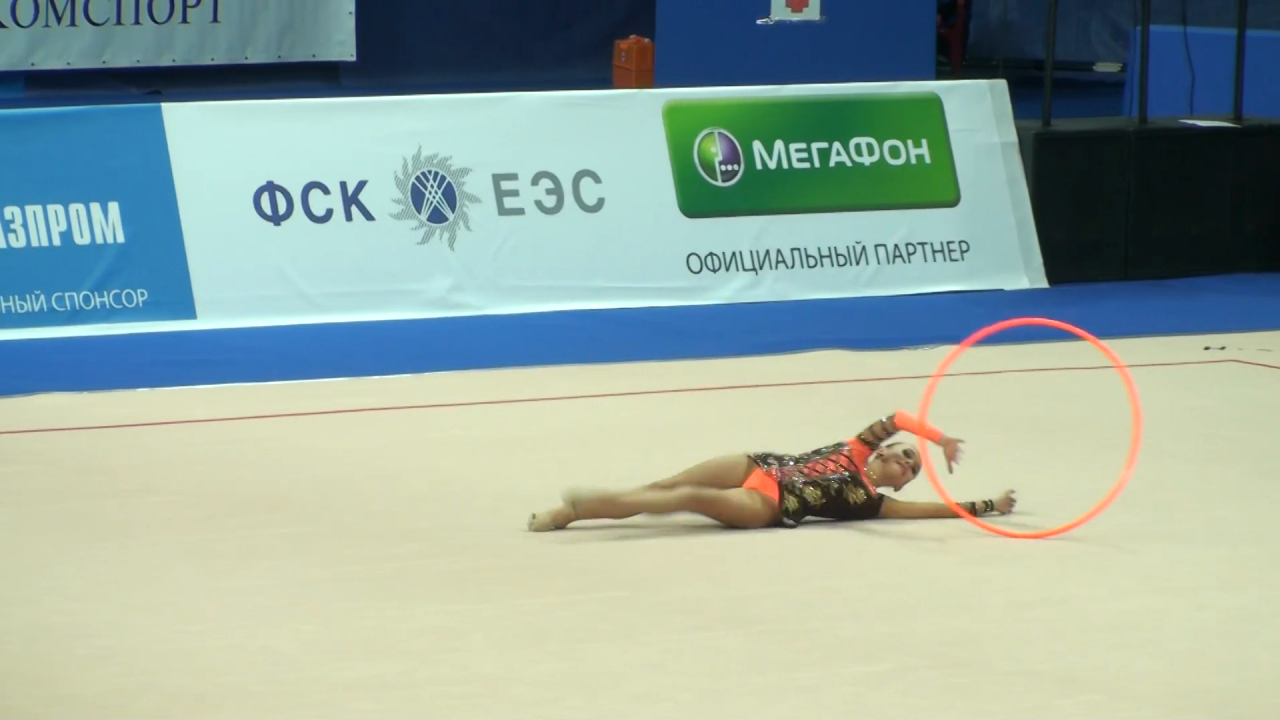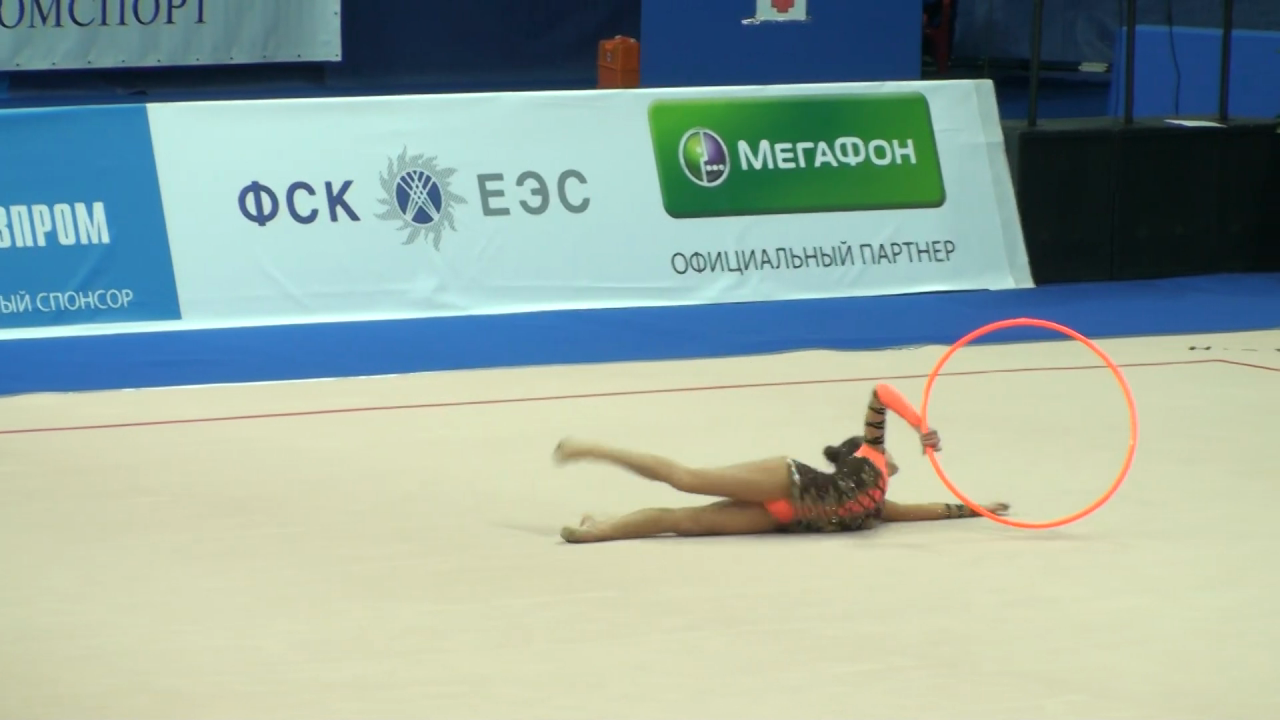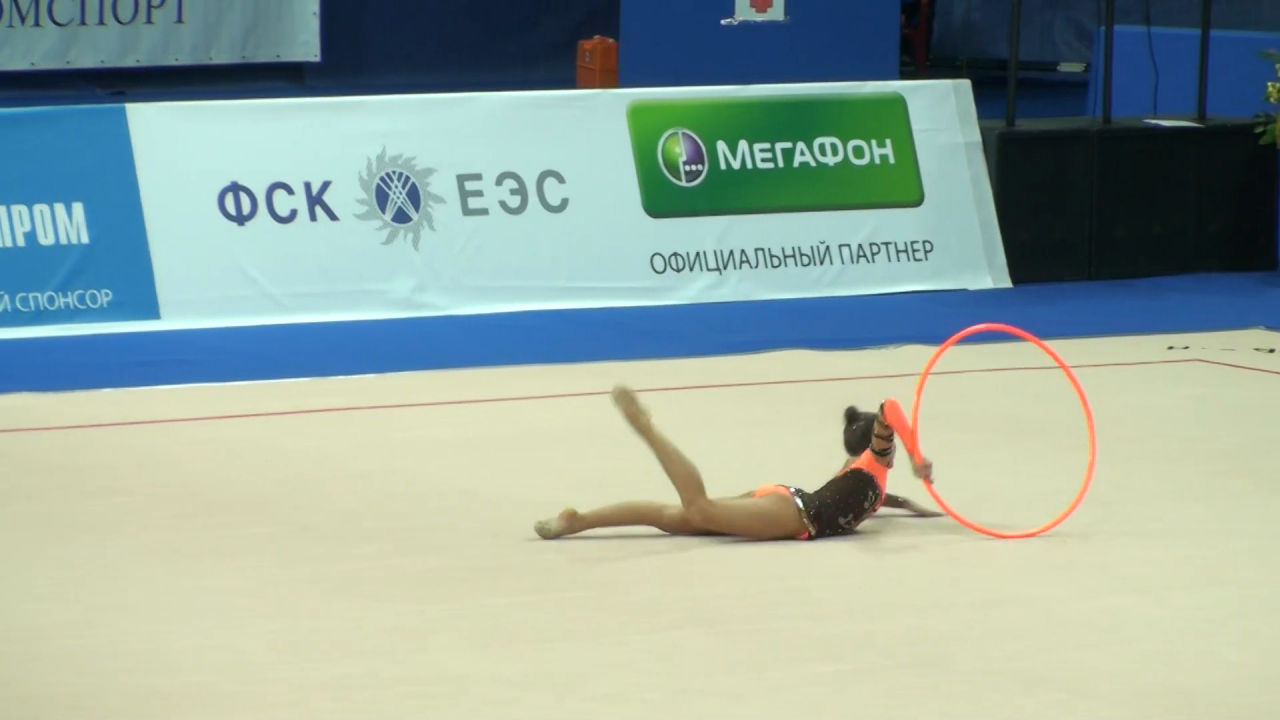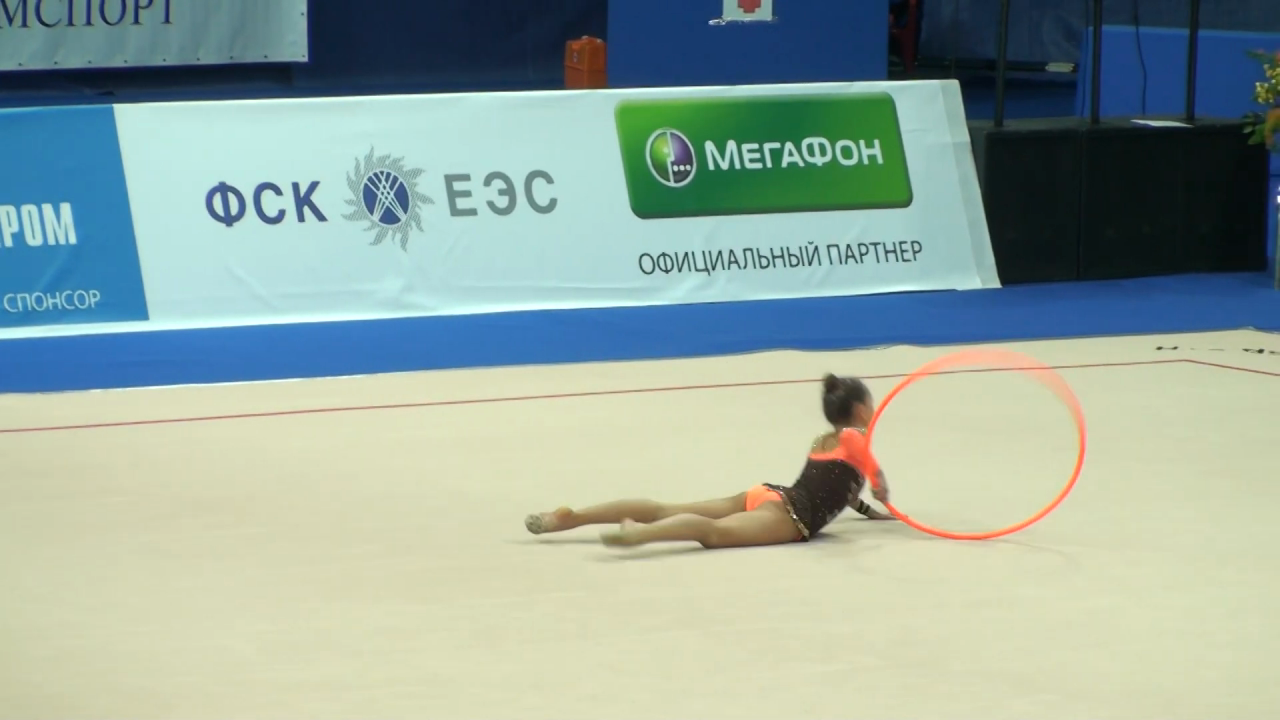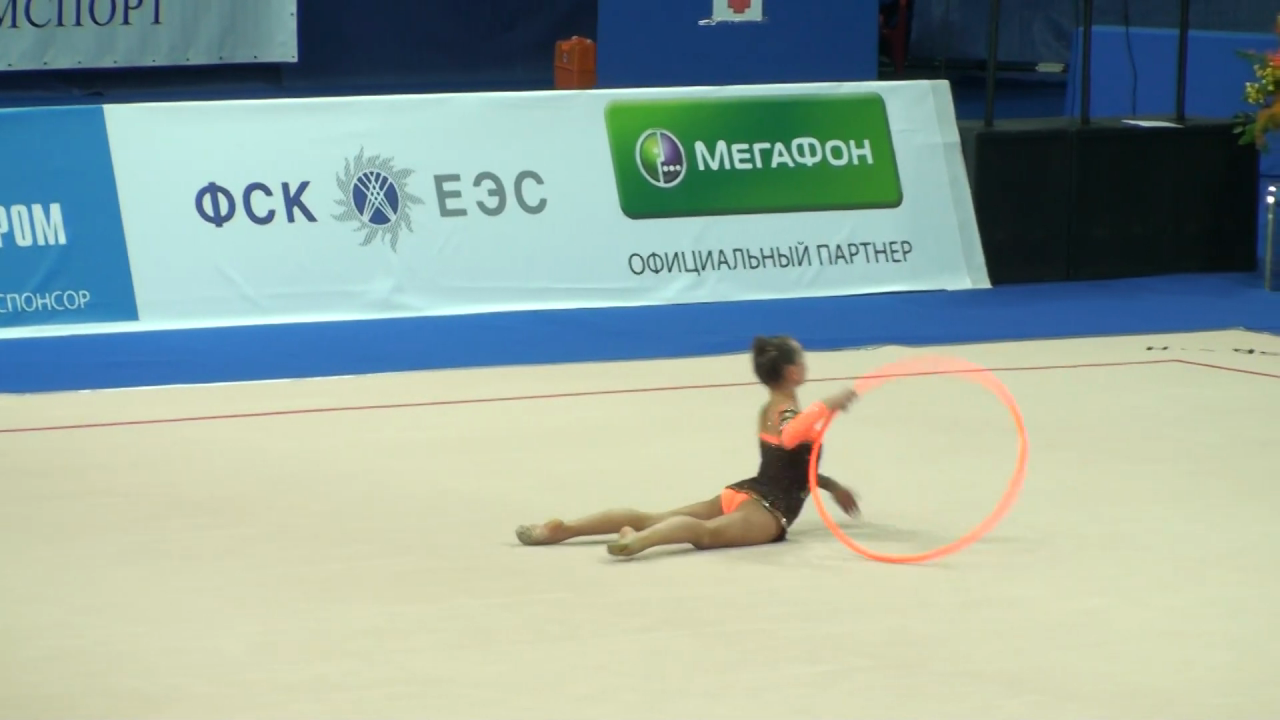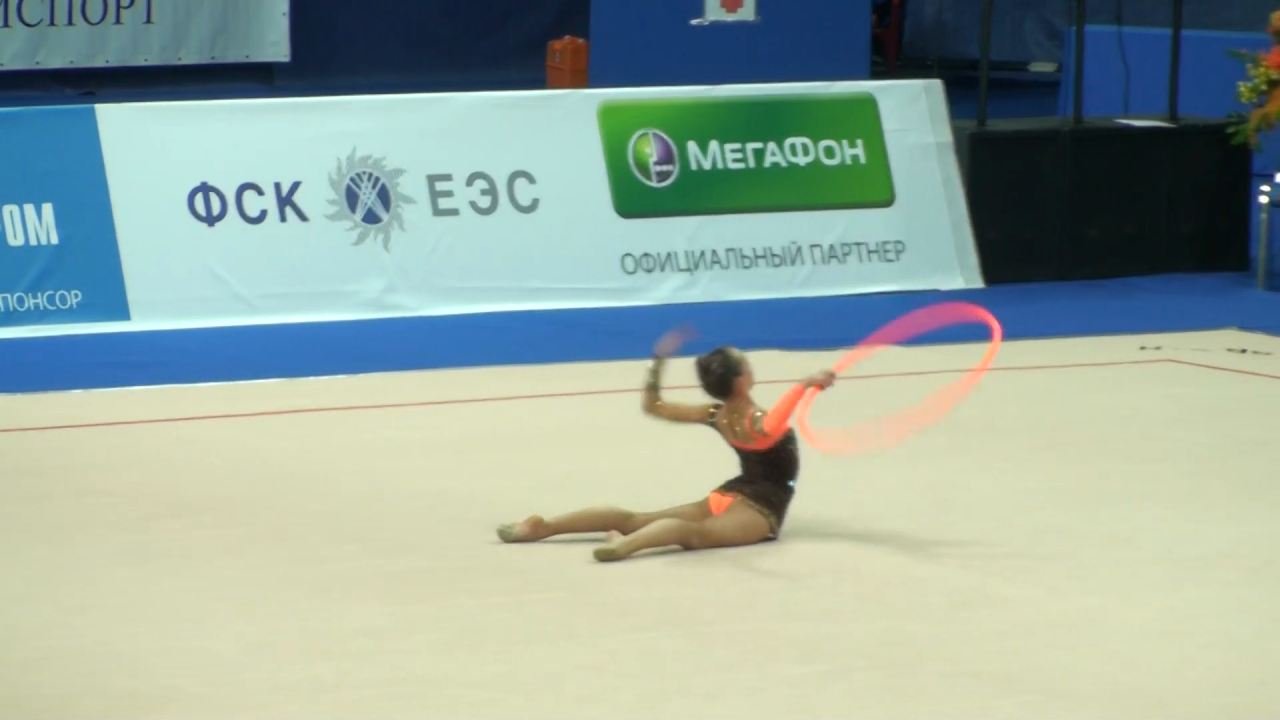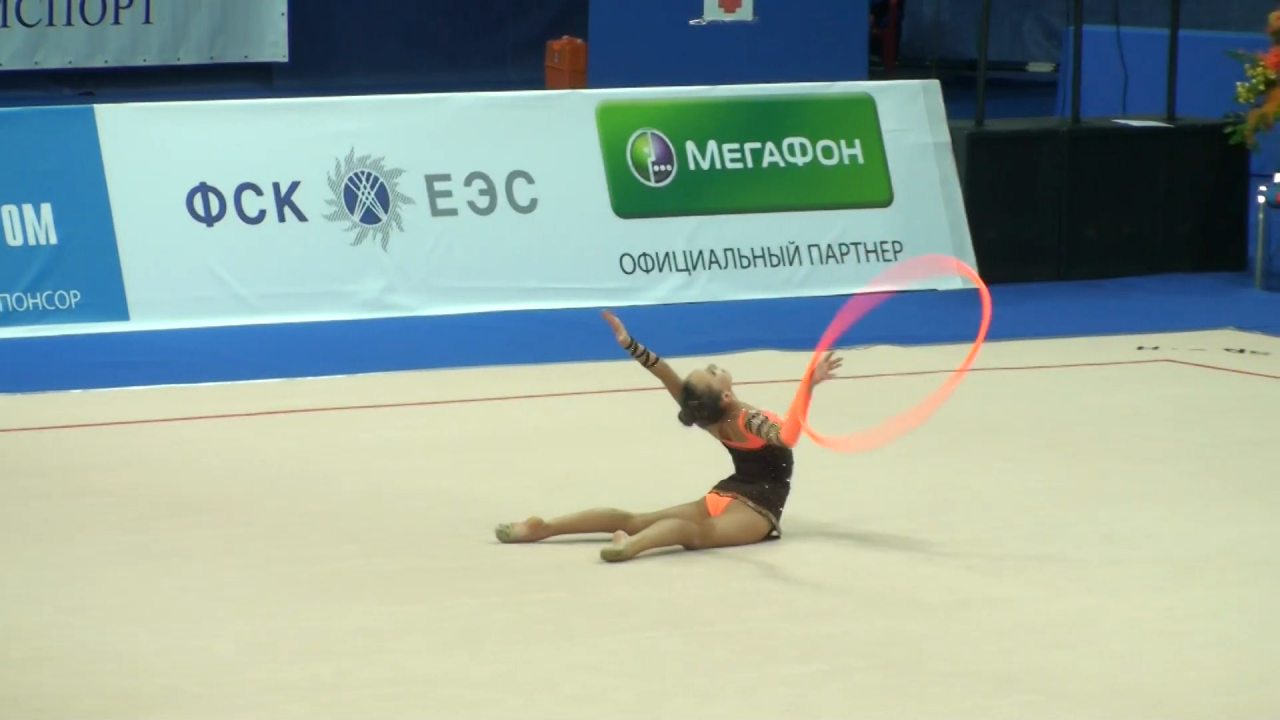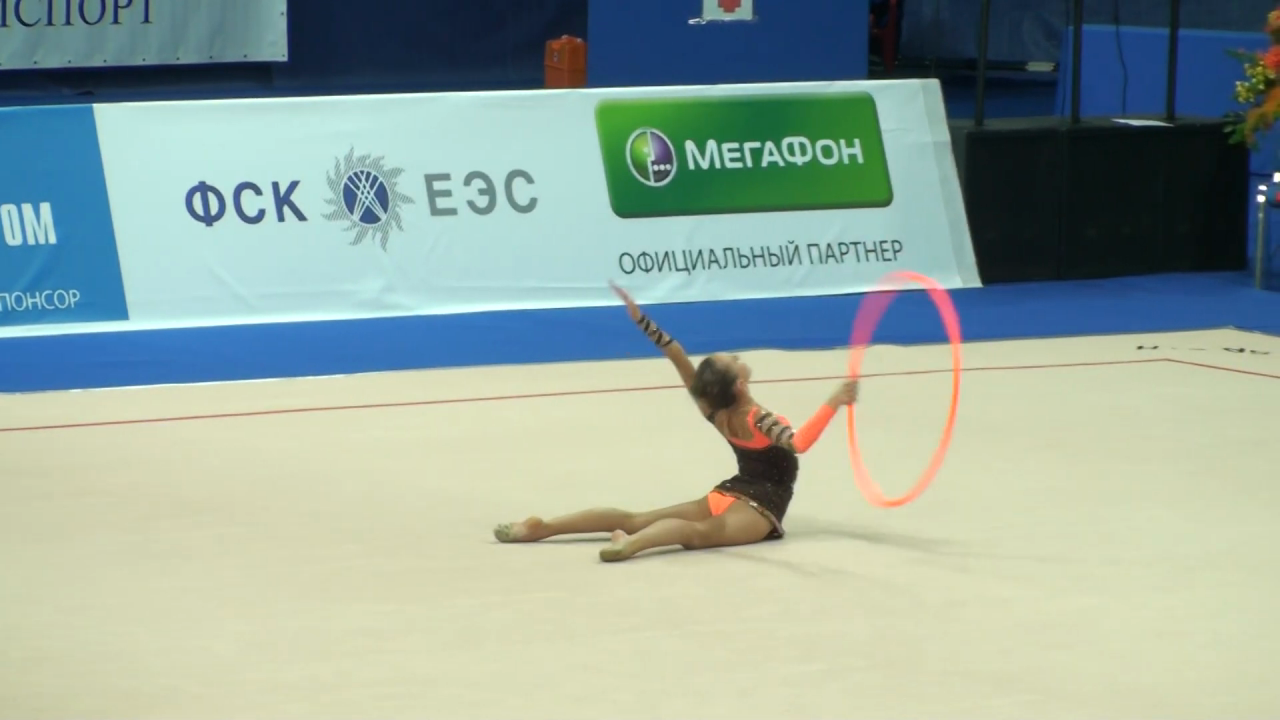
dt=0.2s
person 1, frame 1
left shoulder: (872, 501)
right shoulder: (855, 450)
left elbow: (937, 507)
right elbow: (895, 418)
left wrist: (991, 505)
right wrist: (938, 437)
left hip: (767, 505)
right hip: (760, 469)
left knee: (693, 497)
right knee: (663, 487)
person 1, frame 2
left shoulder: (876, 506)
right shoulder: (870, 453)
left elbow: (928, 509)
right elbow: (882, 391)
left wrist: (983, 507)
right wrist: (923, 428)
left hip: (782, 515)
right hip: (791, 482)
left knee: (683, 518)
right knee: (687, 478)
left ankle: (599, 527)
right ankle: (594, 450)
person 1, frame 3
left shoulder: (852, 489)
right shoulder: (877, 457)
left elbow: (873, 503)
right elbow: (889, 407)
left wrist: (912, 505)
right wrist: (916, 457)
left hip: (788, 506)
right hip: (795, 515)
left knee: (669, 516)
right knee: (699, 511)
left ankle: (575, 520)
right ankle: (643, 424)
person 1, frame 4
left shoulder: (821, 443)
right shoulder: (854, 443)
right elbow: (851, 436)
left wrist: (870, 510)
right wrist: (878, 478)
left hip: (762, 496)
right hip: (787, 517)
left knee: (659, 509)
right knee: (712, 531)
left ankle: (568, 516)
right ankle: (639, 533)
person 1, frame 5
left shoulder: (768, 411)
right shoulder: (795, 417)
right elbow: (792, 439)
left wrist: (833, 486)
right wrist: (828, 405)
left hip: (735, 495)
right hip: (767, 514)
left knee: (646, 517)
right knee: (705, 532)
left ankle: (559, 528)
right ankle: (637, 540)
person 1, frame 6
left shoulder: (715, 415)
right shoulder: (759, 420)
left elbow: (651, 406)
right elbow: (770, 429)
left wrist: (658, 362)
right wrist: (804, 384)
left hip: (725, 497)
left knee: (635, 518)
left ankle: (541, 526)
right ankle: (627, 544)
person 1, frame 7
right shoulder: (751, 421)
right elbow: (787, 436)
right wrist: (809, 383)
left hip: (723, 497)
right hip: (756, 510)
left knee: (632, 520)
person 1, frame 8
left shoulder: (716, 411)
right shoulder: (760, 419)
left elbow: (679, 357)
right elbow: (800, 443)
left wrist: (640, 317)
right wrist: (834, 402)
left hip: (724, 497)
right hip: (757, 510)
left knee: (634, 519)
right ankle: (630, 544)
